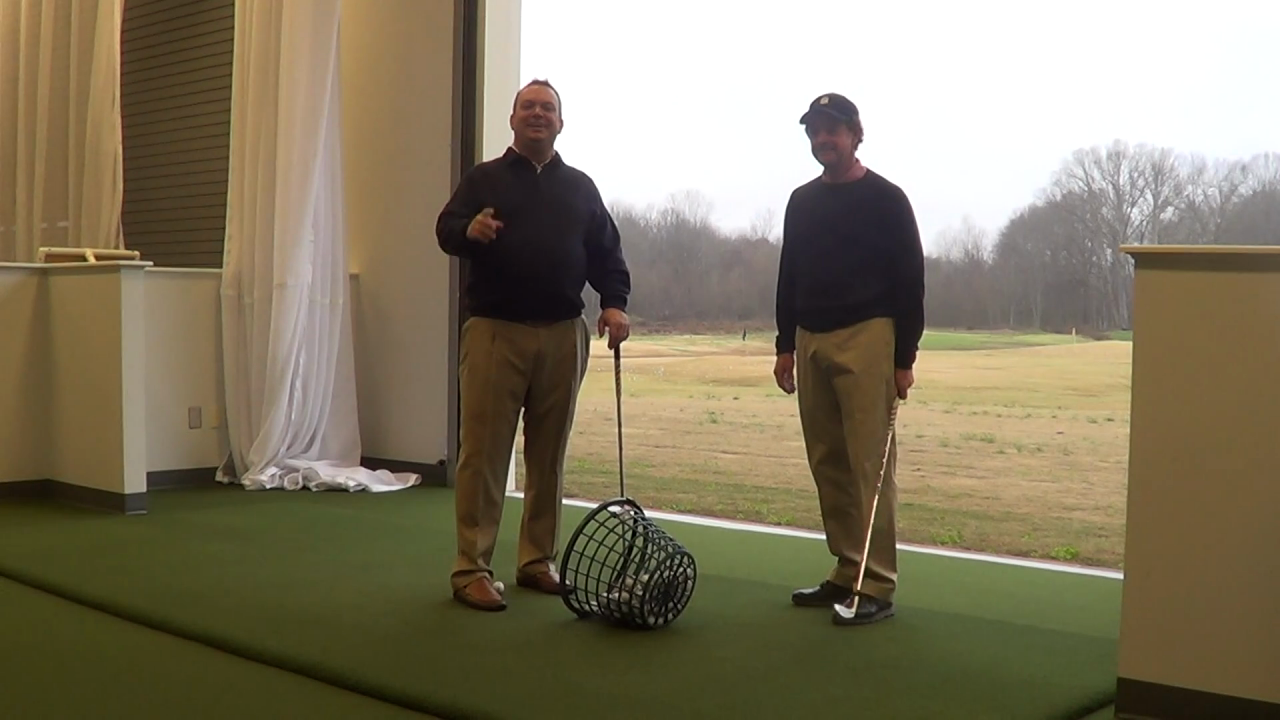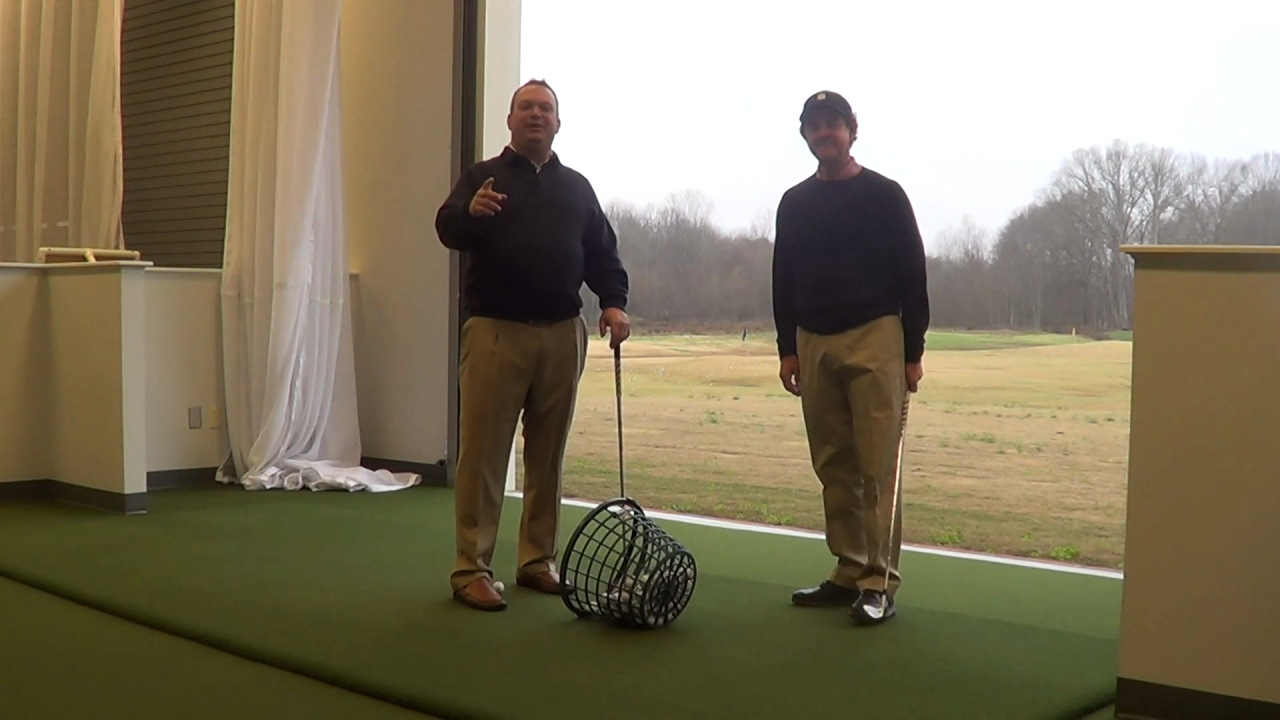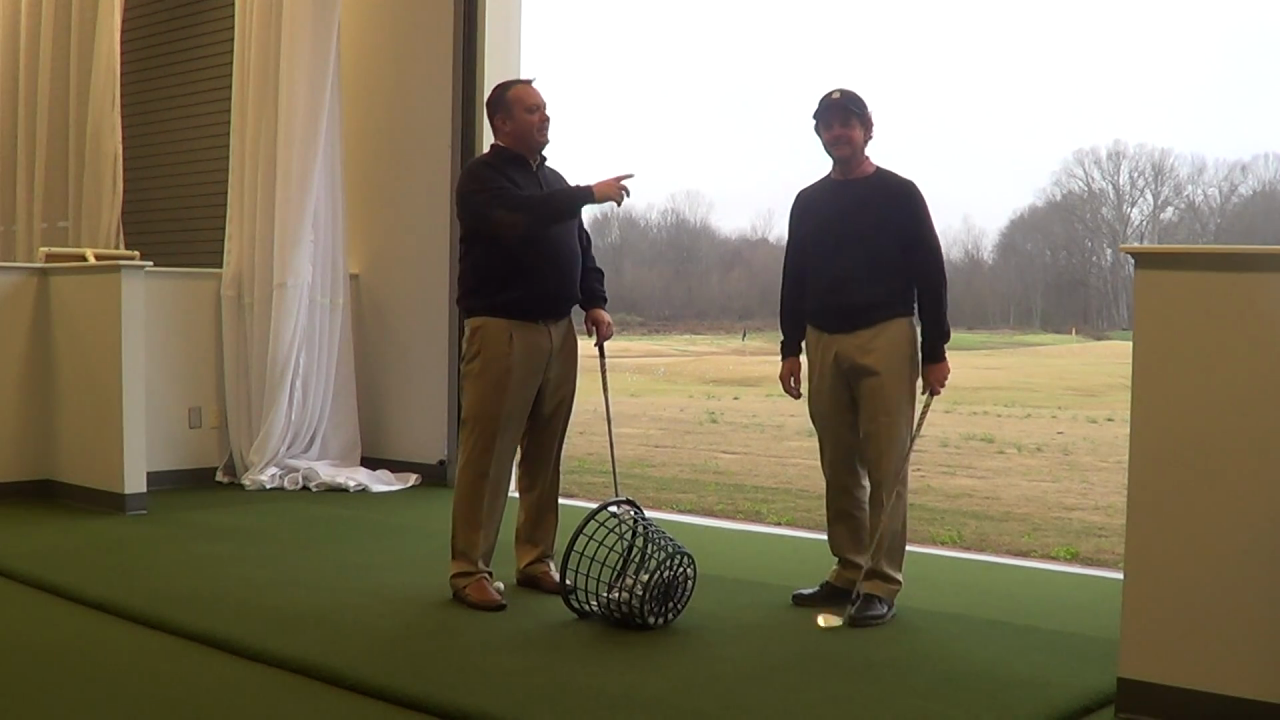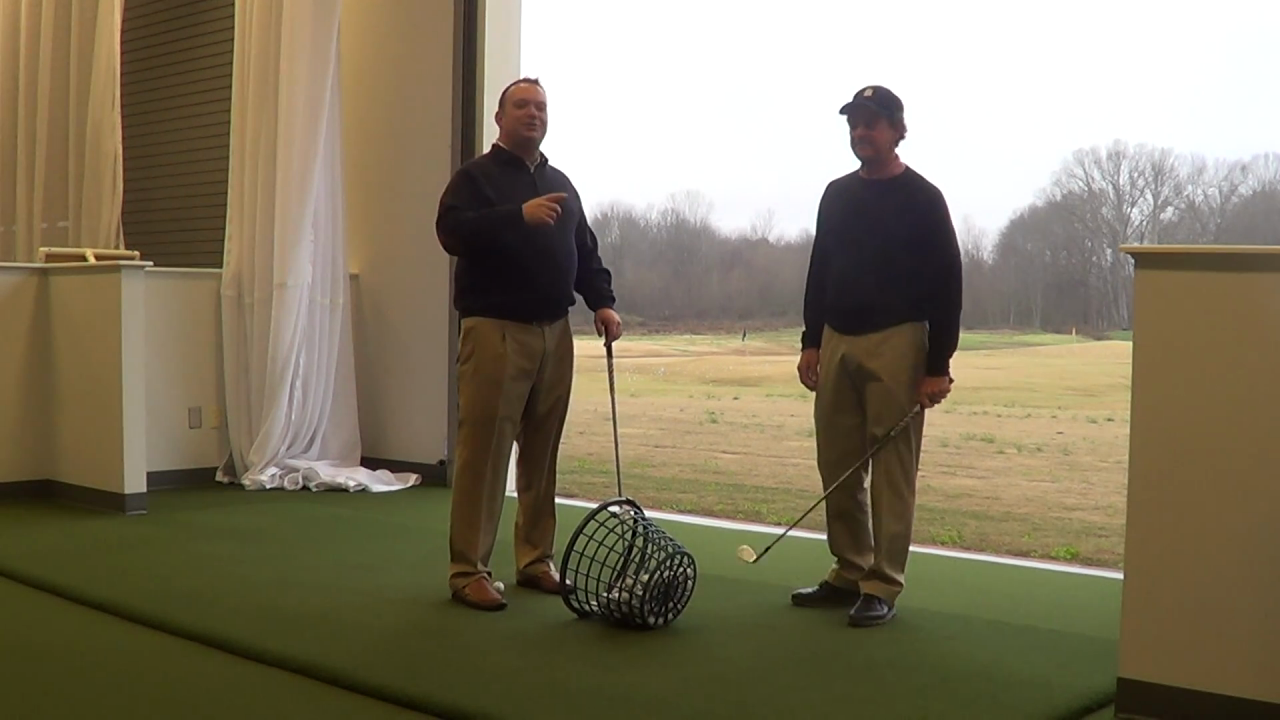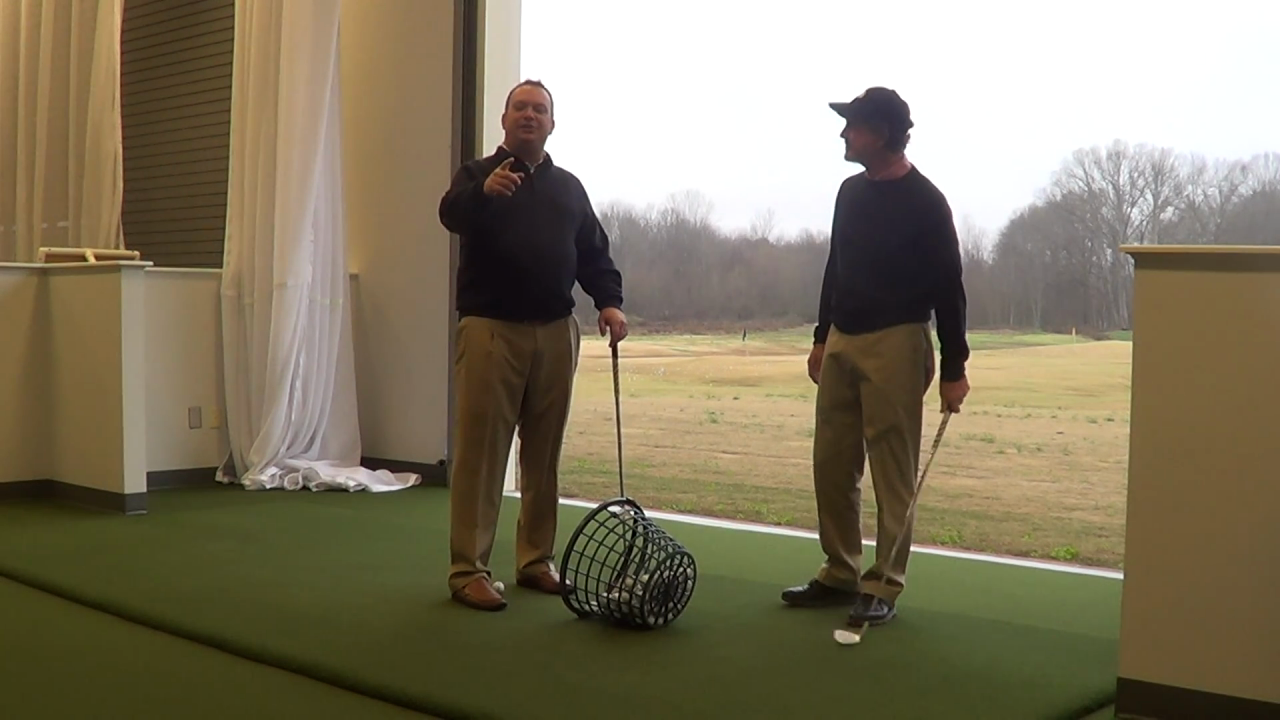
dt=0.5s
person 1, frame 1
left shoulder: (886, 199)
right shoulder: (801, 201)
left elbow: (909, 282)
right elbow: (789, 276)
left wrist: (905, 357)
right wrist: (786, 343)
left hip: (865, 338)
right hip: (812, 342)
left knee: (869, 462)
right knee: (829, 464)
left ankle: (876, 584)
right ankle: (846, 571)
person 1, frame 2
left shoulder: (885, 195)
right shoulder: (794, 202)
left elbow: (912, 275)
right elbow: (784, 280)
left wrist: (913, 350)
right wrist: (787, 348)
left hip: (874, 339)
right hip: (816, 343)
left knee: (878, 463)
right knee: (833, 465)
left ankle: (879, 580)
right ankle: (848, 572)
person 1, frame 3
left shoulder: (900, 195)
right shoulder: (808, 202)
left elbow: (929, 275)
right elbow: (794, 280)
left wrist: (935, 350)
right wrist: (790, 348)
left hip: (885, 340)
right hip: (825, 344)
left knee: (886, 466)
right knee: (838, 466)
left ankle: (881, 583)
right ankle: (847, 572)
person 1, frame 4
left shoulder: (923, 199)
right shoulder: (836, 194)
left elbow: (946, 285)
right elbow: (819, 272)
left wrist: (938, 365)
right wrist: (811, 340)
left hip: (896, 344)
right hip: (838, 343)
left knee: (893, 469)
right knee: (836, 466)
left ankle: (882, 585)
right ankle: (849, 572)
person 1, frame 5
left shoulder: (924, 202)
right shoulder: (850, 191)
left elbow: (948, 288)
left wrist: (953, 368)
right wrist: (822, 334)
left hip: (896, 344)
right hip: (842, 343)
left knee: (892, 469)
right knee: (831, 462)
left ankle: (883, 584)
right ankle: (840, 573)
person 2, frame 1
left shoulder: (580, 186)
right shoulder: (484, 179)
left elbow: (607, 250)
right elbow: (447, 229)
left wrist: (614, 302)
right wrist: (469, 229)
left hip: (563, 334)
right hip: (495, 332)
left knee: (549, 454)
right knee: (484, 452)
left ankle: (538, 560)
right ankle: (471, 568)
person 2, frame 2
left shoulder: (576, 186)
right shoulder: (483, 177)
left elbow: (603, 250)
right elbow: (448, 229)
left wrist: (614, 301)
right wrist: (472, 212)
left hip: (563, 333)
right hip: (495, 331)
left knee: (548, 454)
right knee: (484, 452)
left ankle: (538, 560)
right ankle: (471, 569)
person 2, frame 3
left shoulder: (556, 181)
right shoulder: (482, 176)
left elbow: (579, 249)
right elbow: (520, 216)
left wrist: (595, 302)
right wrist: (589, 195)
left hip: (558, 331)
right hip: (499, 330)
left knee: (545, 452)
right knee: (487, 451)
left ankle: (536, 559)
right ankle: (469, 570)
person 2, frame 4
left shoulder: (560, 184)
right shoulder: (476, 175)
left elbow: (585, 250)
right elbow: (453, 234)
left wrist: (602, 302)
right wrist: (517, 215)
left hip: (554, 332)
right hip: (494, 331)
left knee: (542, 452)
right knee: (484, 450)
left ankle: (536, 559)
right ankle: (469, 570)
person 2, frame 5
left shoulder: (569, 186)
right shoulder: (477, 175)
left elbow: (594, 251)
right elbow: (452, 215)
left wrist: (609, 301)
right wrist: (485, 191)
left hip: (556, 332)
right hip: (490, 330)
left knee: (544, 452)
right knee: (480, 451)
left ankle: (536, 559)
right ankle: (468, 570)
